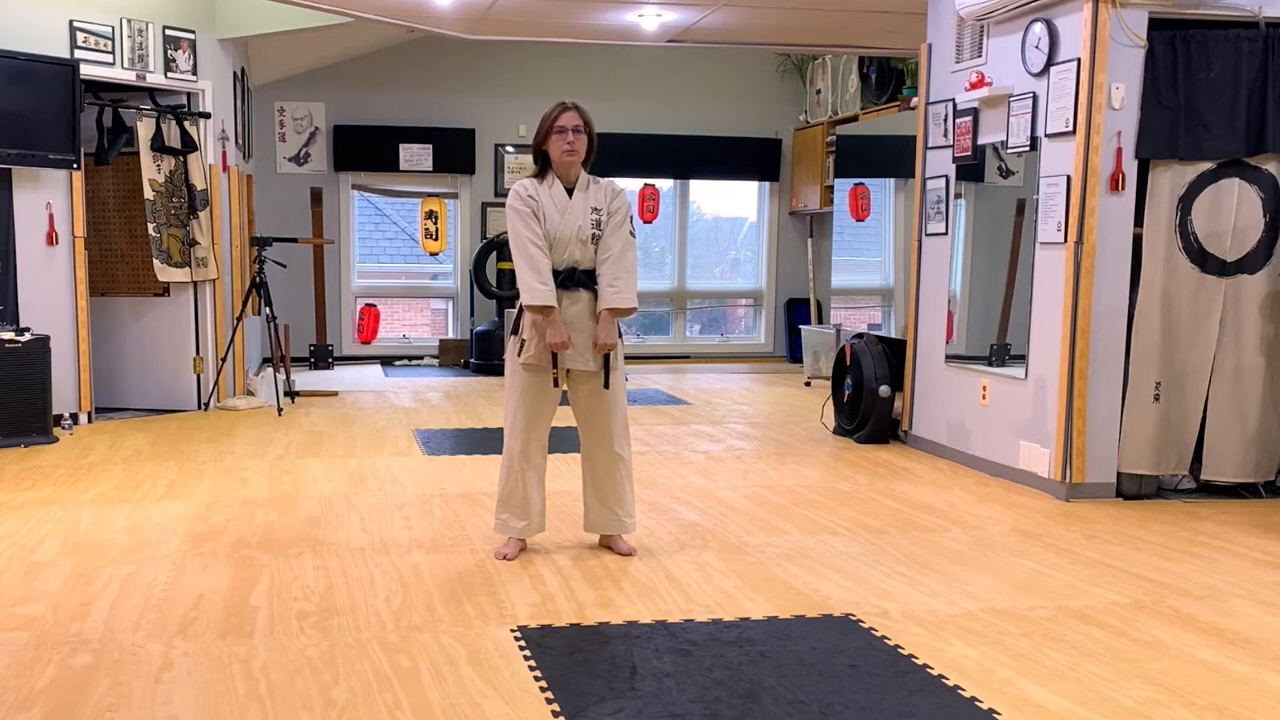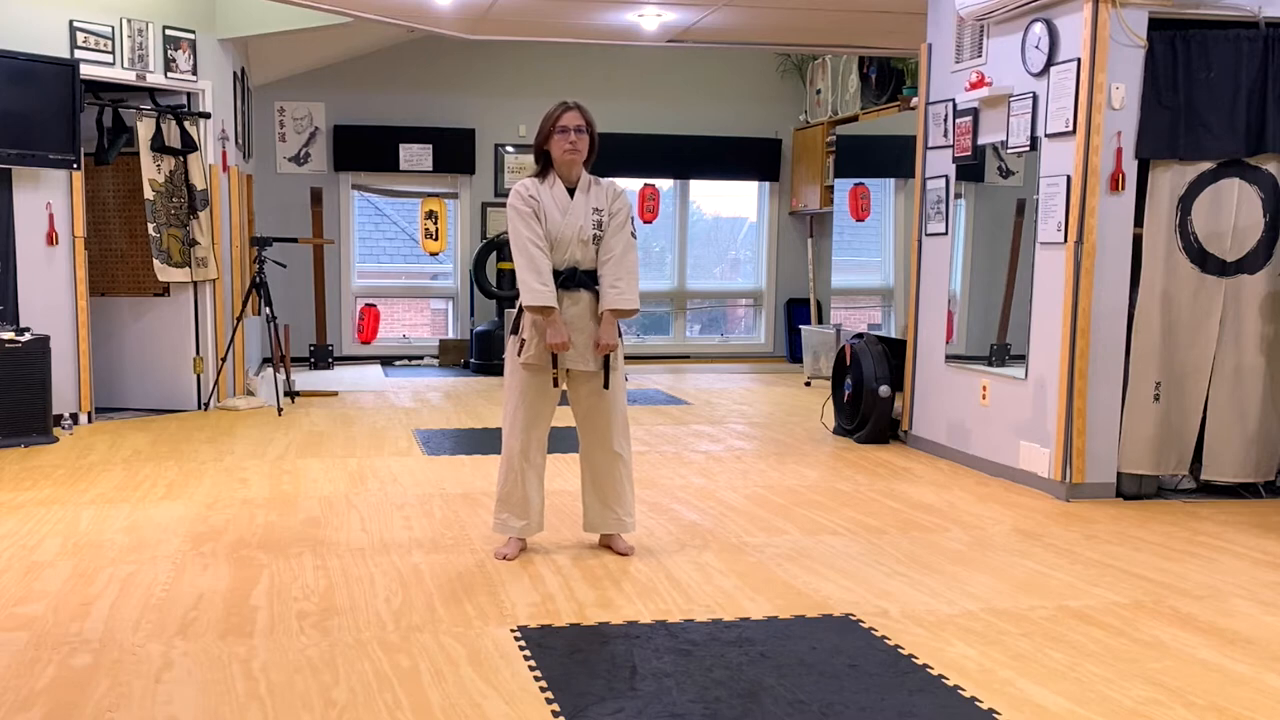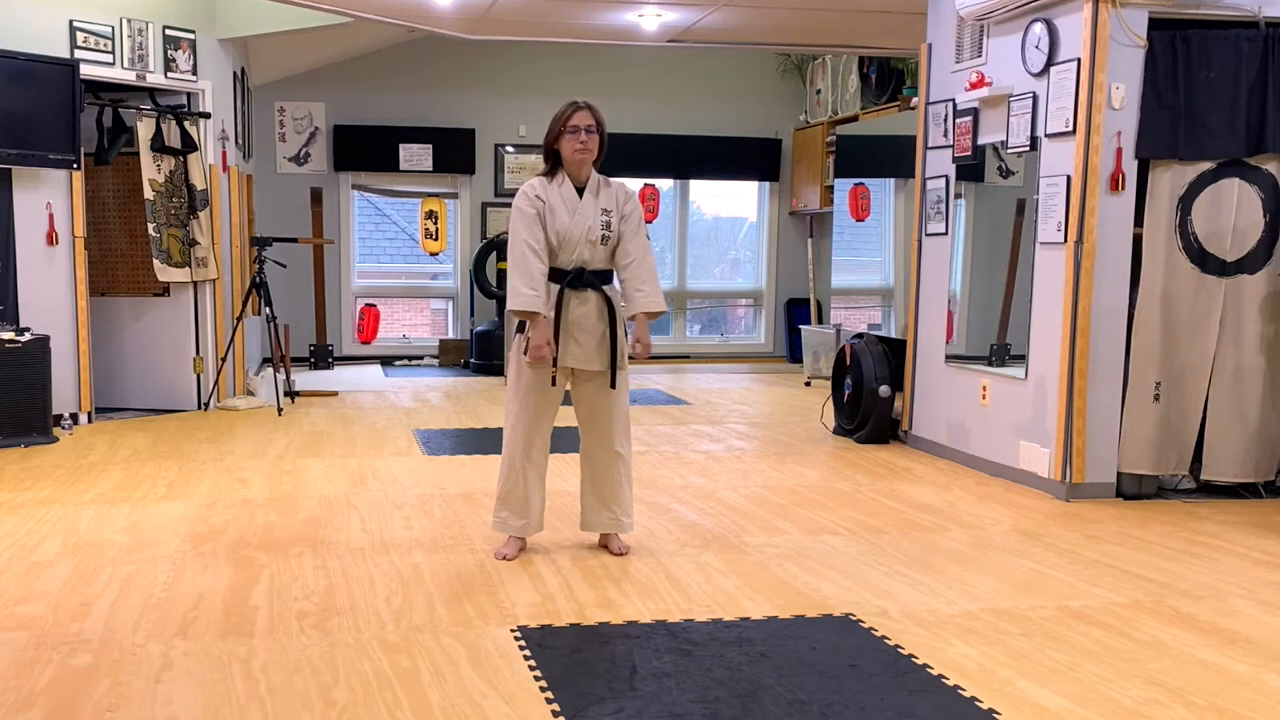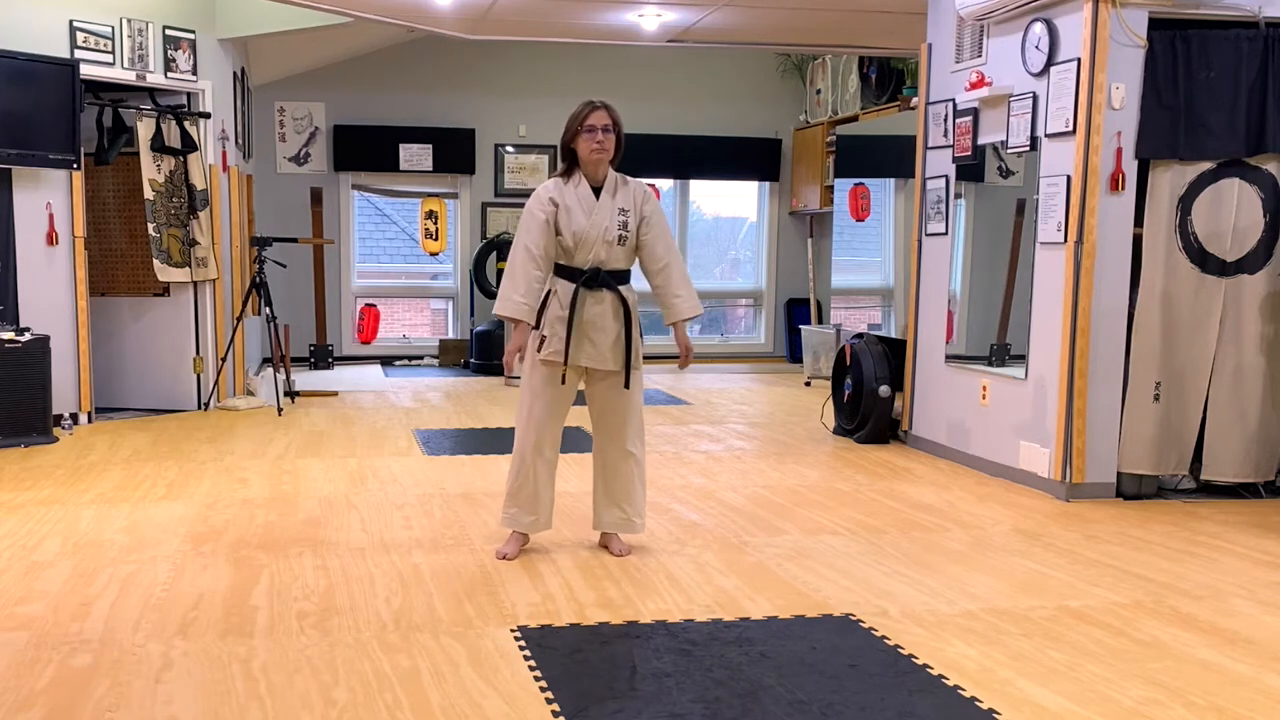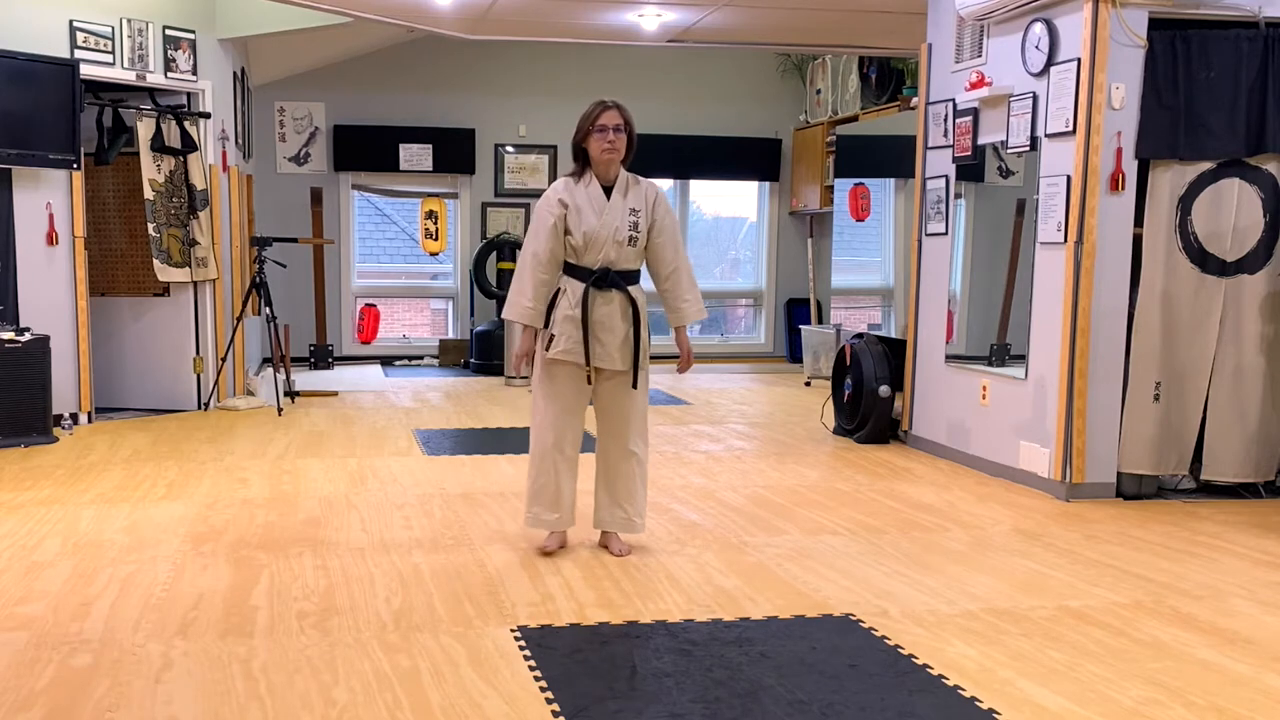
dt=0.2s
person 1, frame 1
left shoulder: (610, 196)
right shoulder: (525, 194)
left elbow: (616, 261)
right elbow: (531, 261)
left wrist: (607, 322)
right wrist: (552, 322)
left hip: (595, 319)
right hip: (540, 320)
left knee: (607, 431)
right knee: (525, 431)
left ankle: (610, 528)
right ankle: (518, 529)
person 1, frame 2
left shoulder: (611, 196)
right shoulder: (527, 194)
left elbow: (619, 260)
right elbow: (532, 260)
left wrist: (610, 320)
right wrist: (552, 320)
left hip: (595, 318)
right hip: (540, 320)
left knee: (607, 431)
right knee: (524, 430)
left ankle: (608, 526)
right ankle: (517, 529)
person 1, frame 3
left shoulder: (619, 196)
right shoulder: (535, 194)
left elbow: (635, 259)
right elbow: (527, 260)
left wrist: (641, 321)
right wrist: (536, 325)
left hip: (601, 318)
right hip: (545, 318)
left knee: (608, 432)
right knee: (526, 430)
left ankle: (608, 526)
right ankle: (517, 529)
person 1, frame 4
left shoulder: (638, 196)
right shoulder: (551, 195)
left elbow: (662, 261)
right elbow: (529, 260)
left wrist: (679, 326)
right wrist: (521, 327)
left hip: (616, 319)
right hip: (561, 318)
left knee: (620, 432)
right knee: (537, 428)
left ankle: (611, 527)
right ankle: (523, 526)
person 1, frame 5
left shoulder: (649, 197)
right shoulder: (562, 194)
left elbow: (670, 265)
right elbow: (538, 263)
left wrist: (681, 331)
right wrist: (530, 330)
left hip: (625, 319)
right hip: (570, 317)
left knee: (624, 432)
right knee: (556, 428)
left ankle: (612, 526)
right ankle: (556, 523)
